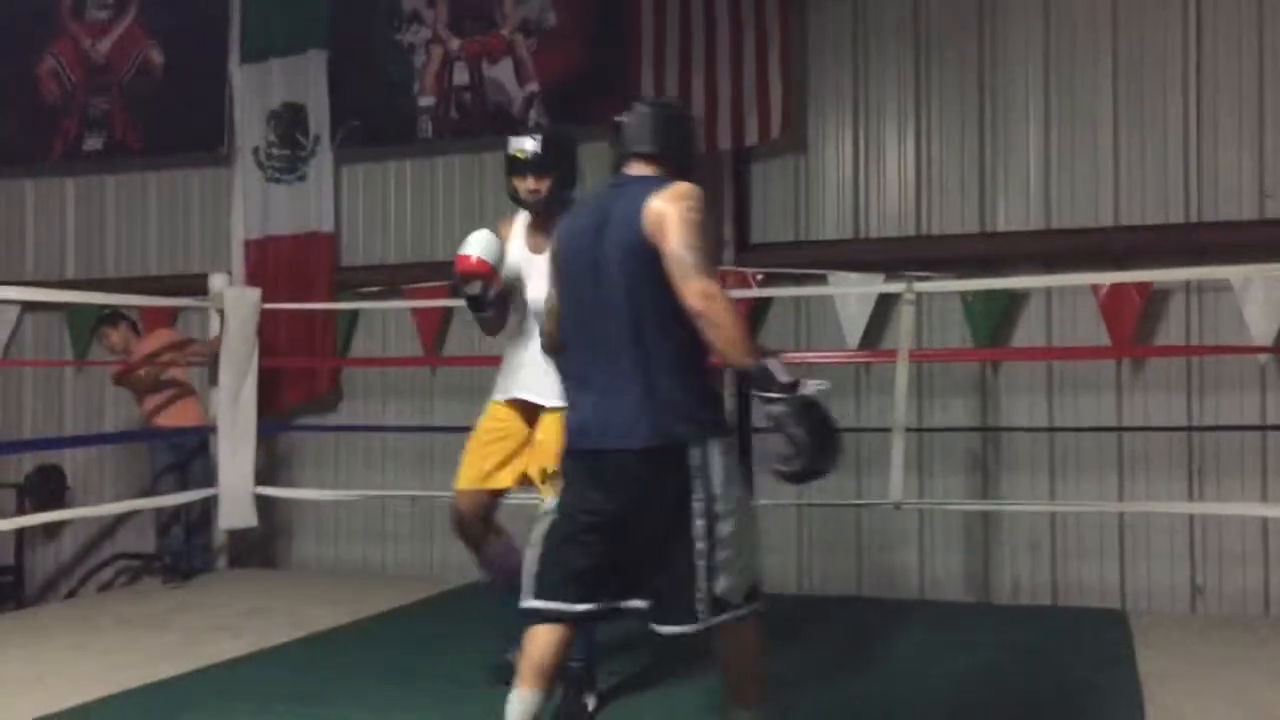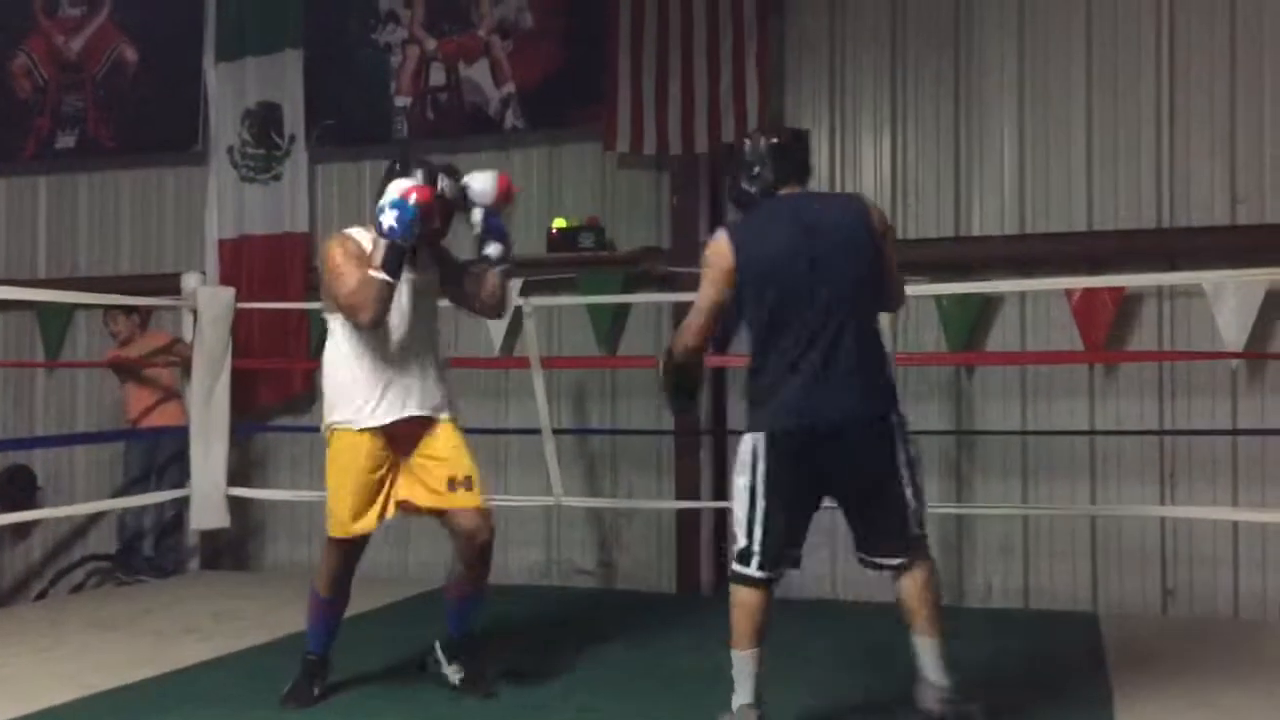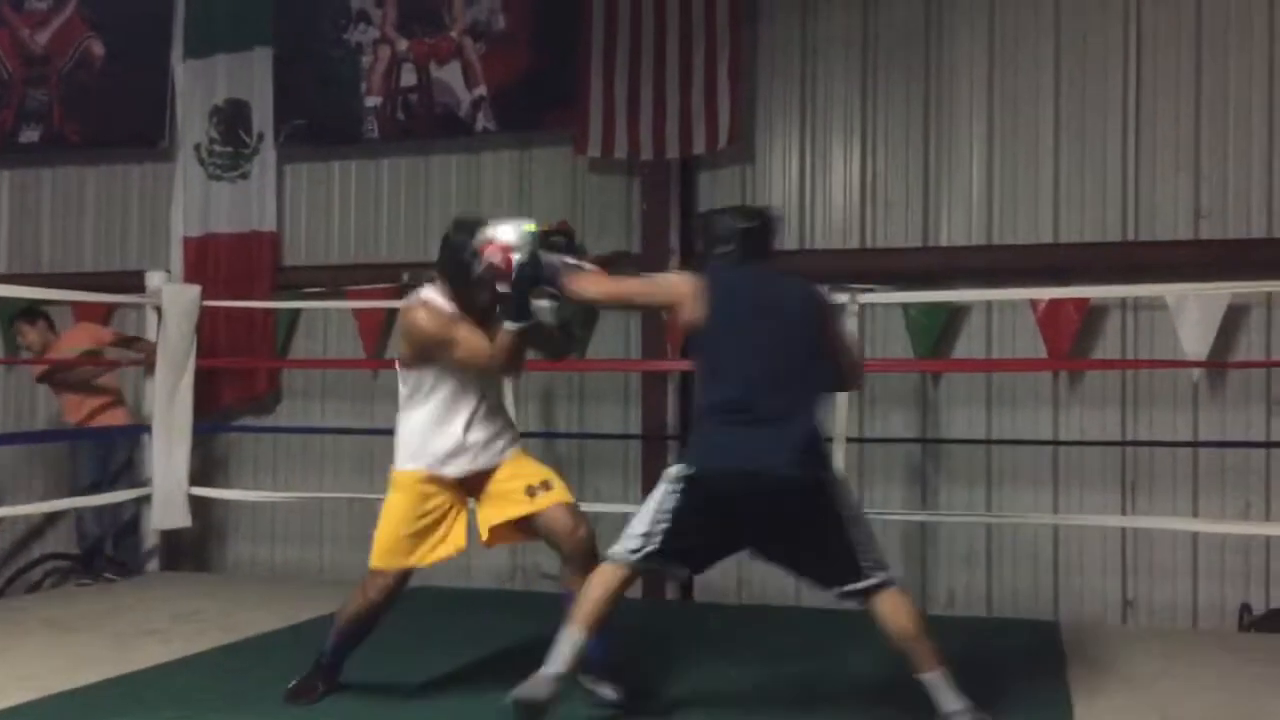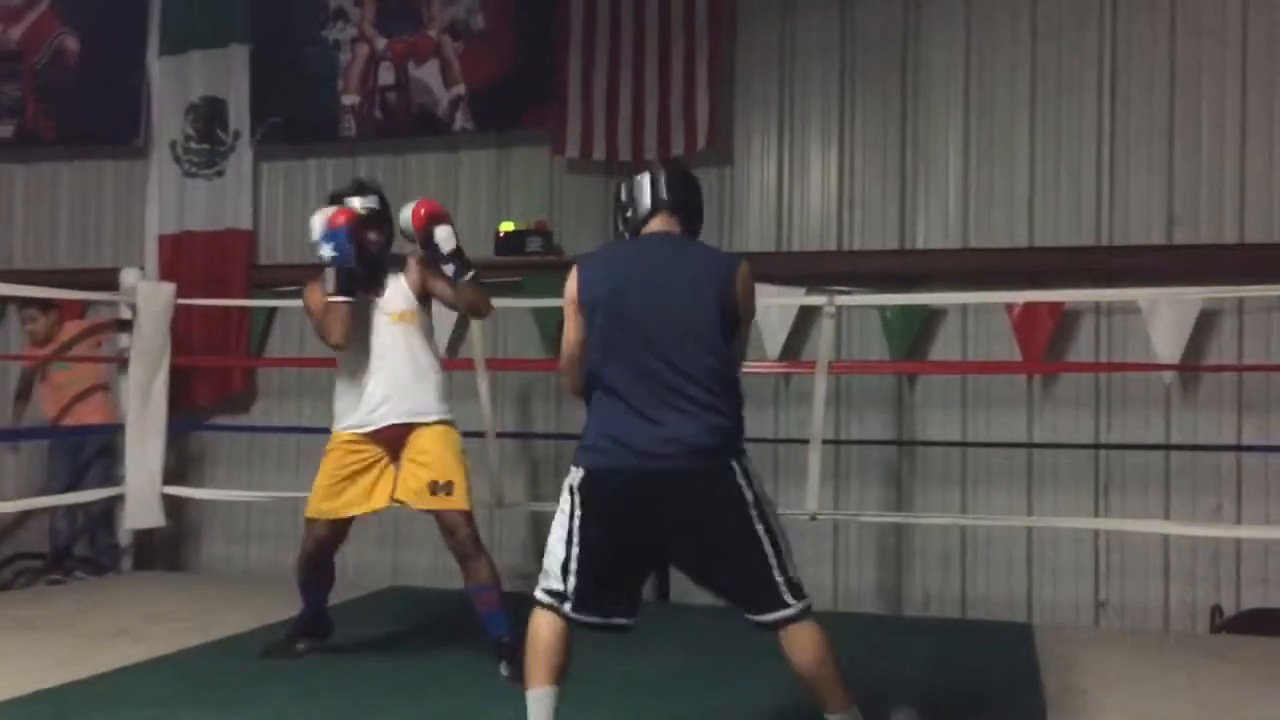
dt=0.7s
person 1, frame 1
left shoulder: (572, 223)
right shoulder: (674, 202)
left elbow: (553, 332)
right elbow: (702, 300)
right wrist: (772, 383)
left hip: (593, 437)
right hip: (673, 434)
left knee: (560, 598)
right knee: (727, 596)
person 1, frame 2
left shoulder: (731, 241)
right shoulder: (864, 216)
left elbow: (696, 333)
right elbow: (891, 297)
left wrist: (676, 367)
left hip: (779, 421)
right hip: (864, 413)
left knee: (753, 567)
right knee: (906, 551)
person 1, frame 3
left shoulder: (698, 289)
right shoulder: (808, 299)
left elbow: (604, 290)
right elbow: (847, 373)
left wrist: (556, 267)
left hip: (716, 471)
right hip: (801, 472)
left knee: (622, 562)
right knee: (872, 585)
left ankle: (551, 677)
person 1, frame 4
left shoulder: (588, 273)
right shoulder: (732, 273)
left elbow: (574, 375)
left hip: (610, 467)
right hip: (707, 465)
left knee: (552, 602)
right knee: (786, 608)
person 2, frame 1
right shoulder: (508, 233)
right wrist: (477, 294)
left hip: (571, 404)
right hip: (511, 397)
right knee: (467, 514)
left ankle: (582, 673)
person 2, frame 2
left shoulder: (431, 255)
right shoulder: (344, 249)
left elbow: (491, 304)
right elbow: (367, 315)
left wrist: (492, 234)
right wrist: (392, 244)
left hip: (429, 419)
right hip: (360, 423)
left knee: (476, 534)
right knee: (342, 549)
left ankle: (454, 646)
right ankle: (313, 666)
person 2, frame 3
left shoulder: (491, 302)
right shoulder: (424, 315)
right elbow: (497, 360)
right wrist: (513, 295)
left hip: (496, 455)
right hip: (425, 468)
left knee: (579, 541)
right knee: (380, 588)
left ankle: (598, 668)
right ankle: (325, 667)
person 2, frame 4
left shoulder: (412, 271)
right shoulder: (323, 286)
left elbow: (478, 309)
right elbow: (336, 336)
left wrist: (448, 254)
right wrist: (338, 267)
left hip: (424, 423)
right hip: (358, 432)
left knee: (462, 534)
right knee: (315, 543)
left ankle: (507, 648)
right ankle: (312, 624)
person 3, frame 1
left shoulder: (163, 338)
right shoulder: (123, 370)
left elbow: (209, 350)
right elbow: (143, 386)
right wrist: (166, 364)
left hip: (193, 429)
right hip: (161, 435)
left knee: (197, 499)
left ankle: (199, 564)
right ankle: (174, 567)
person 3, frame 2
left shoulder: (158, 339)
right shoulder: (116, 356)
left elbow: (191, 356)
right elbow: (132, 366)
right wrist: (154, 359)
left hip: (172, 428)
right hip: (139, 432)
left knee: (169, 497)
right knee: (133, 495)
left ankle: (166, 562)
right ankle: (129, 561)
person 3, frame 3
left shoulder: (84, 332)
right shoulder: (43, 365)
left elbow: (126, 341)
right elbow: (75, 379)
left wrist: (153, 350)
right wrist: (107, 366)
left hip: (119, 425)
right hip: (85, 433)
left knee: (121, 494)
right knee: (88, 497)
left ankle: (125, 561)
right ankle: (92, 564)
person 3, frame 4
left shoulder: (83, 331)
right shoulder: (36, 352)
left elbow: (122, 325)
right elbow: (23, 389)
right wrist: (14, 425)
left hip: (98, 425)
right hip: (62, 431)
left knee: (95, 493)
right knee: (59, 494)
left ankle: (104, 559)
right ankle: (60, 561)
